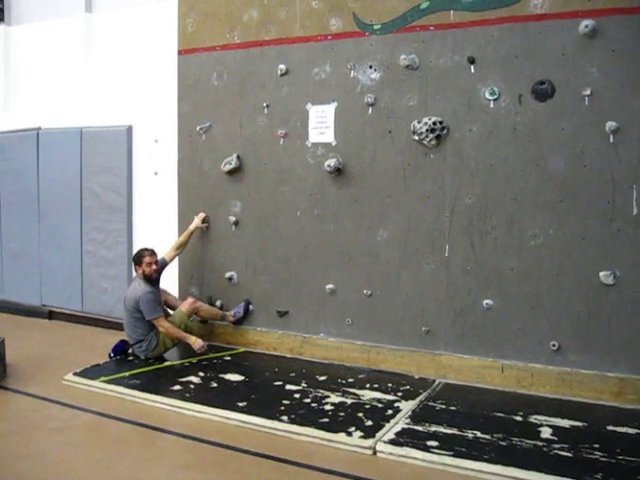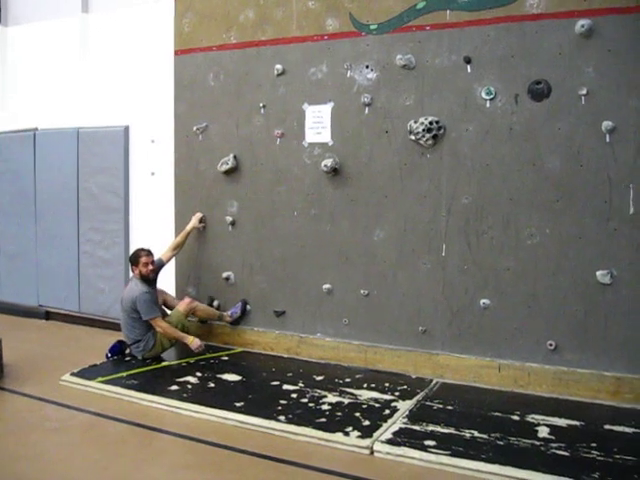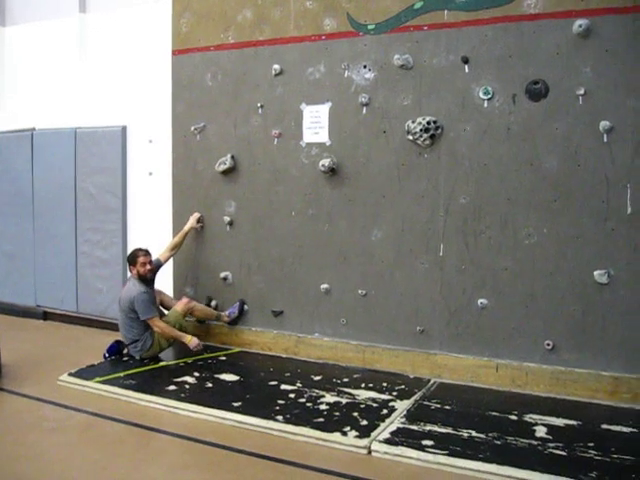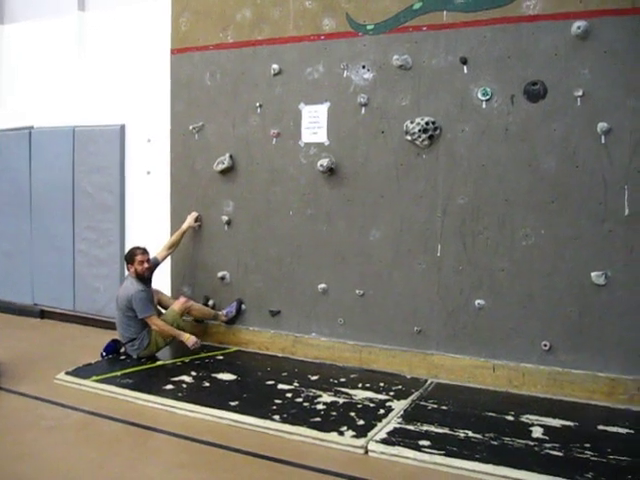
dt=0.1s
person 1, frame 1
left shoulder: (151, 274)
right shoulder: (144, 293)
left elbow: (175, 250)
right elbow: (162, 327)
left wrist: (193, 227)
right wrist: (191, 339)
left hip: (144, 338)
right hip: (149, 347)
left knee: (161, 294)
right knee: (191, 303)
left ankle: (195, 323)
right ankle: (230, 317)
person 1, frame 2
left shoulder: (147, 276)
right shoulder: (141, 293)
left elbow: (172, 251)
right elbow: (160, 326)
left wrist: (190, 227)
right wrist: (189, 339)
left hip: (142, 339)
right hip: (146, 347)
left knee: (159, 294)
right knee: (188, 302)
right ankle: (227, 317)
person 1, frame 3
left shoulder: (145, 275)
right shoulder: (139, 293)
left elbow: (170, 251)
right elbow: (157, 326)
left wrist: (188, 228)
right wrist: (187, 338)
left hip: (139, 339)
right hip: (144, 347)
left knee: (157, 294)
right knee: (186, 303)
right ankle: (225, 317)
person 1, frame 4
left shoulder: (141, 275)
right shoulder: (137, 292)
left elbow: (167, 249)
right elbow: (155, 325)
left wrist: (185, 227)
right wrist: (185, 337)
left hip: (136, 338)
right hip: (142, 346)
left knee: (154, 294)
right knee: (184, 302)
right ankle: (222, 316)
